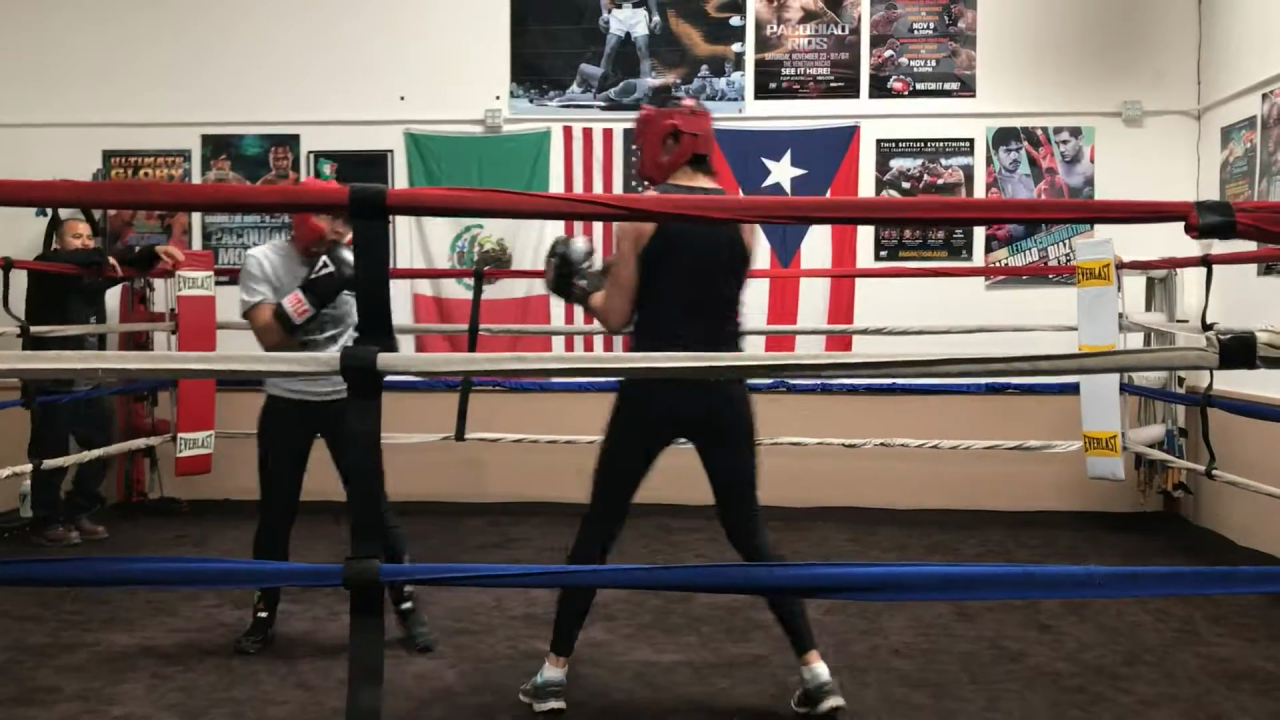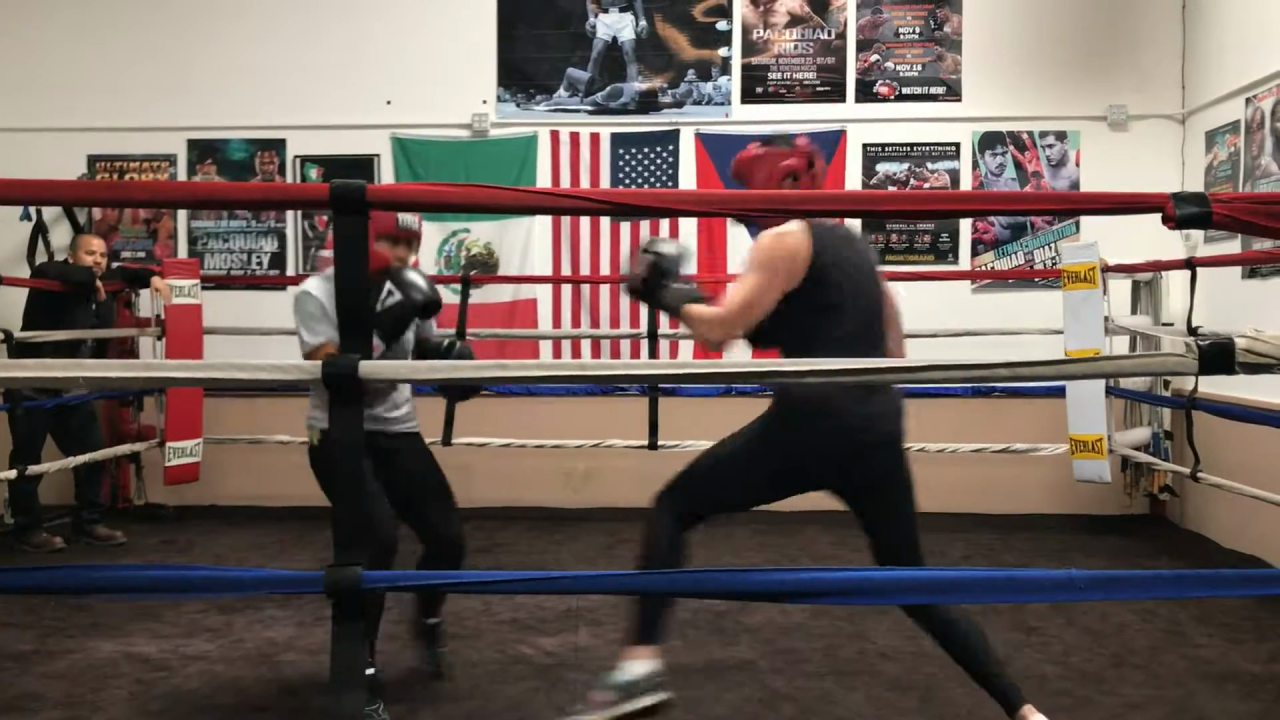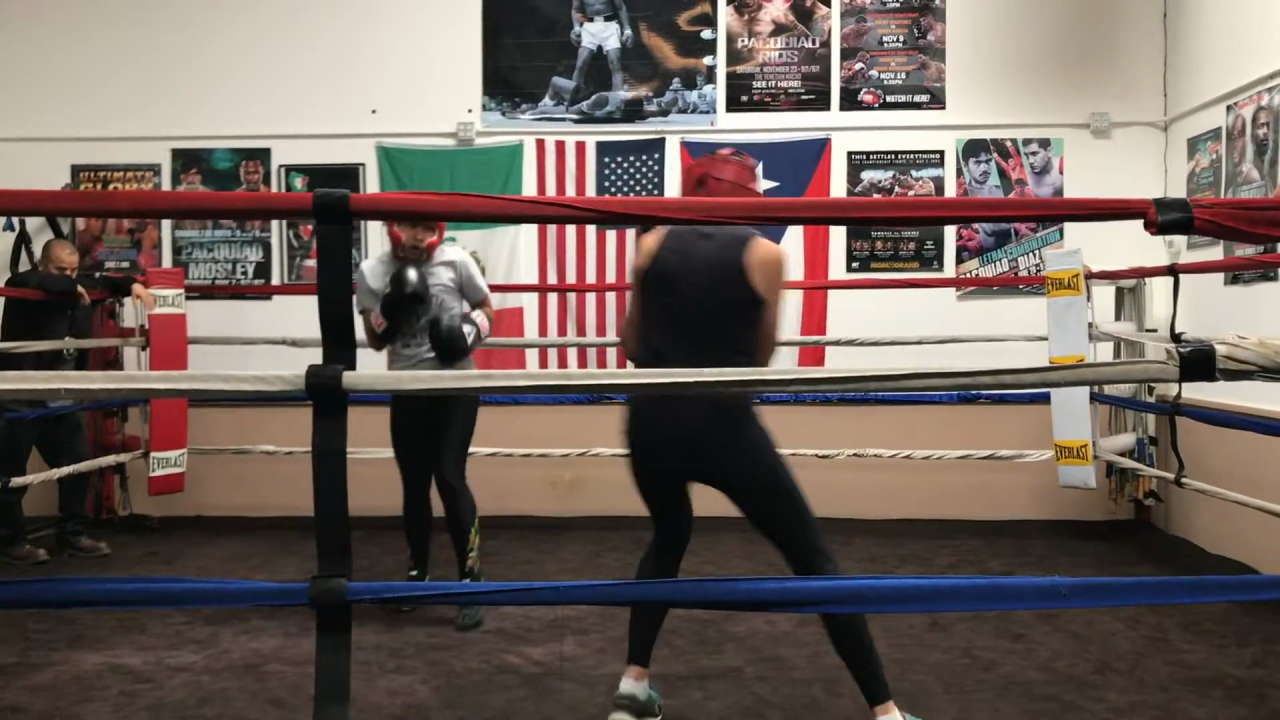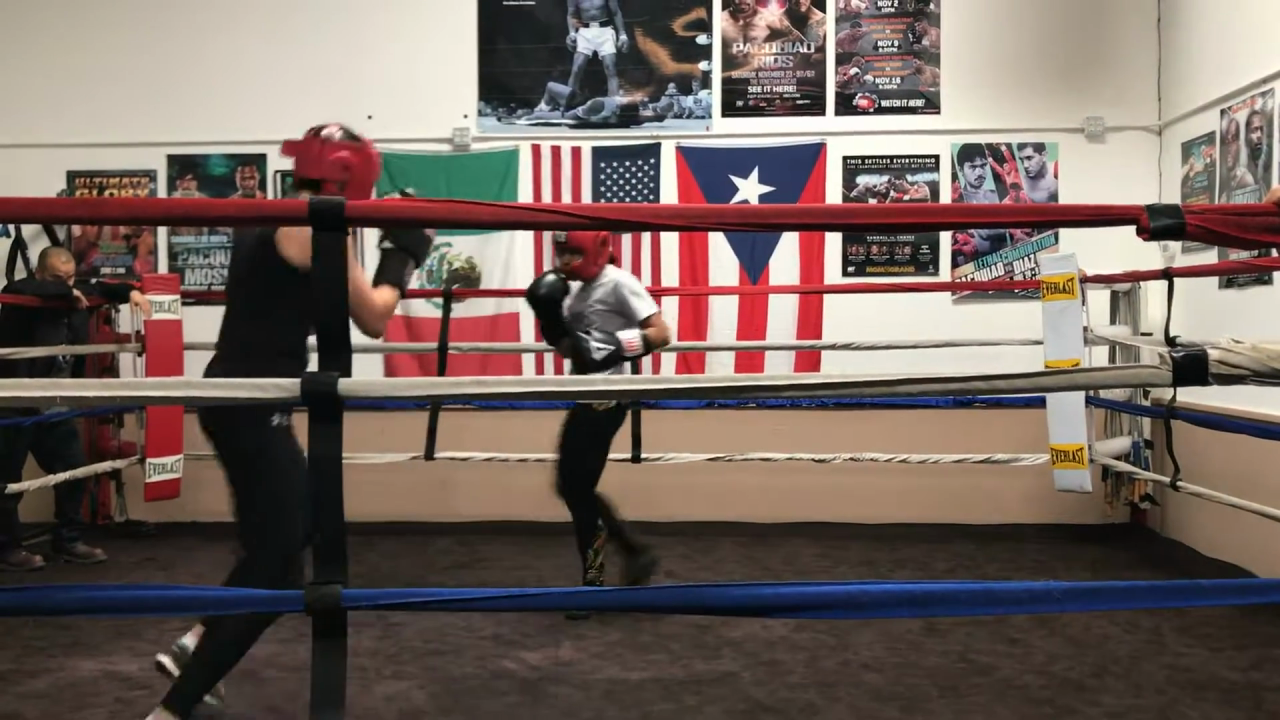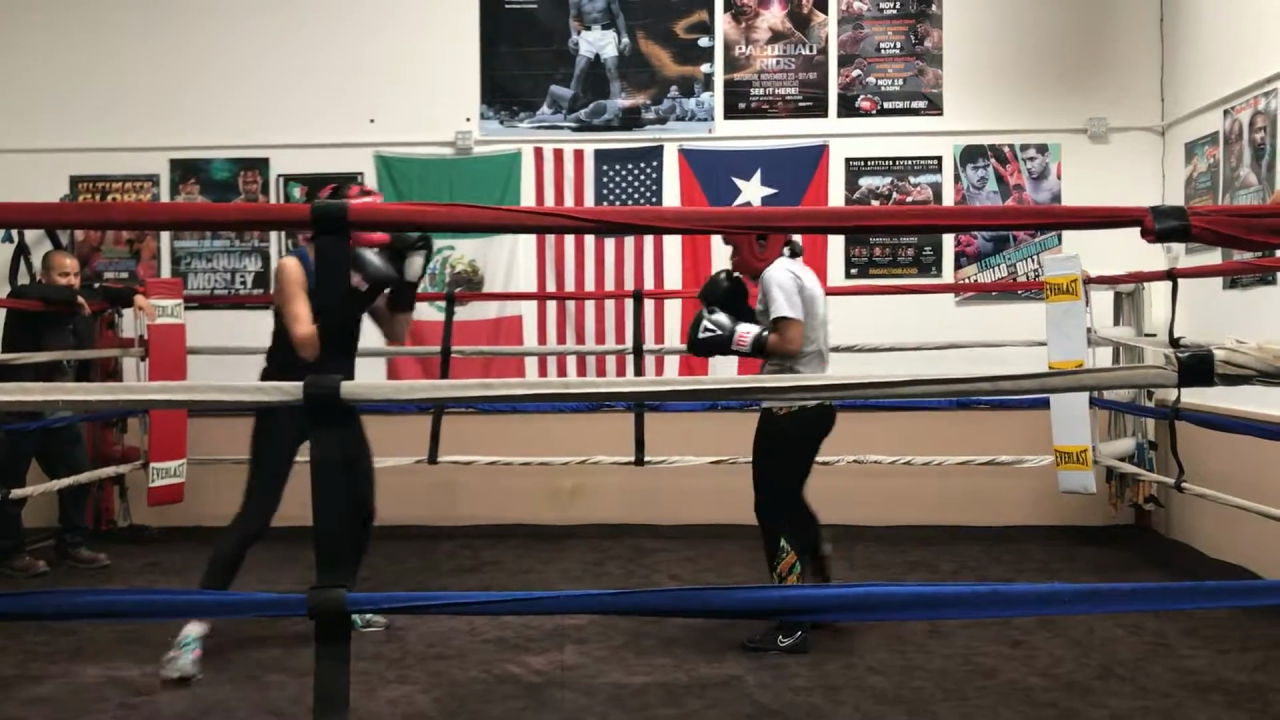
dt=1s
person 1, frame 1
left shoulder: (641, 210)
right shoulder: (741, 217)
left elbow: (616, 314)
left wrist: (579, 285)
left hip: (654, 387)
right hip: (722, 388)
left knee: (599, 526)
right knee: (748, 531)
person 1, frame 2
left shoulder: (785, 240)
right shoulder: (857, 246)
left elbow: (717, 330)
left wrist: (667, 291)
left hip: (809, 421)
right hip: (877, 428)
left knee: (668, 513)
left ankle: (641, 668)
person 1, frame 3
left shoulder: (652, 244)
right shoulder: (763, 253)
right elbow: (760, 354)
left hip: (651, 421)
right hip: (723, 423)
left knee: (668, 539)
right knee: (812, 562)
person 1, frame 4
left shoulder: (261, 222)
right shoulder: (318, 224)
right elbow: (373, 320)
right wrist: (402, 258)
left hip: (230, 395)
right hip: (256, 403)
left knee: (289, 529)
right knee: (278, 574)
left ankle: (195, 646)
person 1, frame 5
left shoulder: (359, 267)
right shoulder: (293, 267)
left elbow: (398, 335)
right elbow: (306, 345)
left wrist: (405, 281)
right wrist: (350, 300)
right hip: (286, 400)
left knee: (360, 509)
right knee: (255, 516)
right ankle: (194, 628)
person 2, frame 1
left shoulder: (353, 260)
right shoulder: (262, 262)
right elbow: (270, 336)
right wrist: (314, 291)
left hip: (348, 399)
right hip: (288, 402)
right knee: (276, 508)
left ankle: (406, 603)
right ankle: (265, 612)
person 2, frame 2
left shoulder: (406, 291)
right shoulder: (318, 294)
left elbow: (423, 348)
left wrist: (449, 354)
right wrist: (386, 324)
left hip: (398, 433)
right hip: (340, 437)
left knee: (448, 540)
right knee: (379, 541)
left ankle: (428, 622)
right ankle: (360, 669)
person 2, frame 3
left shoulder: (455, 261)
right shoulder: (371, 272)
left elbow: (485, 311)
right elbow: (375, 341)
left wrist: (469, 333)
right wrist: (391, 309)
right hip: (408, 393)
left knee: (449, 477)
right knee: (414, 485)
left ankle: (470, 580)
right ankle: (418, 572)
person 2, frame 4
left shoulder: (619, 284)
right shoulder: (577, 289)
left elbow: (661, 333)
right elbow: (566, 348)
left wrist: (615, 346)
right wrist: (549, 314)
left hip: (601, 404)
right hip: (584, 402)
left knee: (578, 492)
right knee: (571, 487)
left ankle: (593, 583)
right ankle: (636, 554)
person 2, frame 5
left shoulder: (777, 275)
right shoulder: (797, 272)
left elbow: (789, 344)
left wrist: (733, 335)
right wrist: (739, 315)
left hip: (789, 408)
right hip: (814, 405)
left knee: (772, 513)
right knee: (789, 502)
left ankle: (793, 626)
person 3, frame 1
left shoulder: (93, 272)
right shoulder: (44, 268)
left elbow: (125, 261)
right elbow: (64, 261)
left wrist: (154, 252)
right wrist: (99, 257)
left hip: (89, 380)
right hip: (52, 380)
left knee: (102, 445)
right knee: (53, 451)
left ankle: (76, 512)
right ankle: (46, 523)
person 3, frame 2
left shoulder: (104, 285)
right shoulder: (51, 280)
left elbow: (125, 274)
right elbow: (45, 271)
left wrist: (151, 277)
right wrist: (89, 278)
left hip: (75, 392)
right hip: (32, 390)
left knee: (93, 455)
right knee: (27, 462)
left ankle: (88, 522)
right ankle: (27, 530)
person 3, frame 3
left shoulder: (79, 288)
left elbow: (103, 283)
right elbow: (27, 281)
left wrist: (132, 284)
right wrist: (70, 287)
left knee: (78, 464)
left ankle: (72, 534)
person 3, frame 4
left shoulder: (76, 295)
left elbow: (101, 289)
left wrist: (130, 291)
right wrist: (65, 291)
left hip: (56, 407)
left knee: (74, 470)
left ankle: (67, 541)
person 3, frame 5
left shoulder: (81, 299)
left elbow: (104, 293)
left wrist: (133, 295)
right wrist: (70, 297)
left knee: (78, 476)
left ankle: (71, 545)
